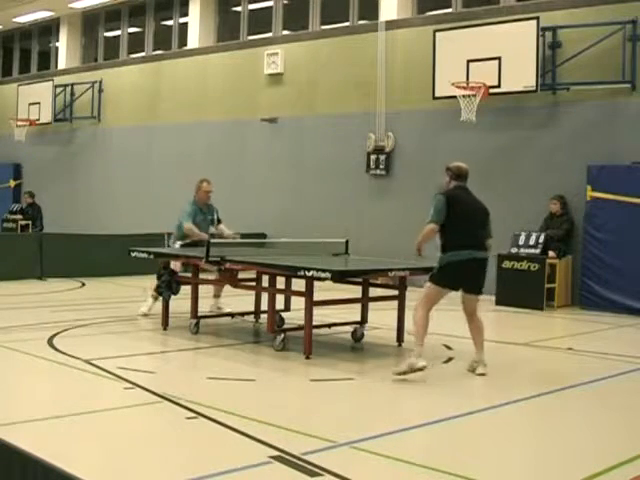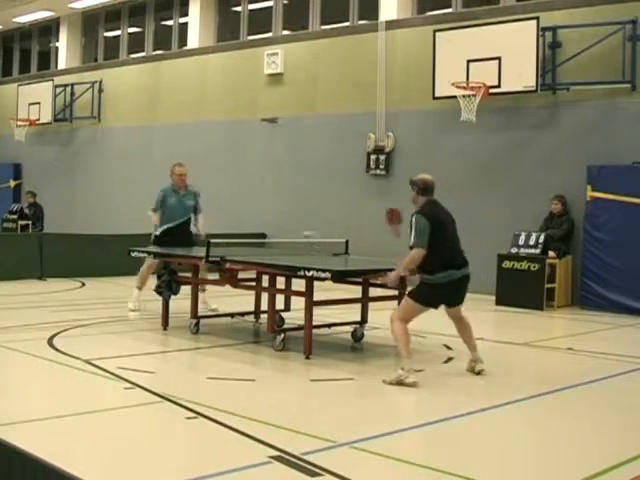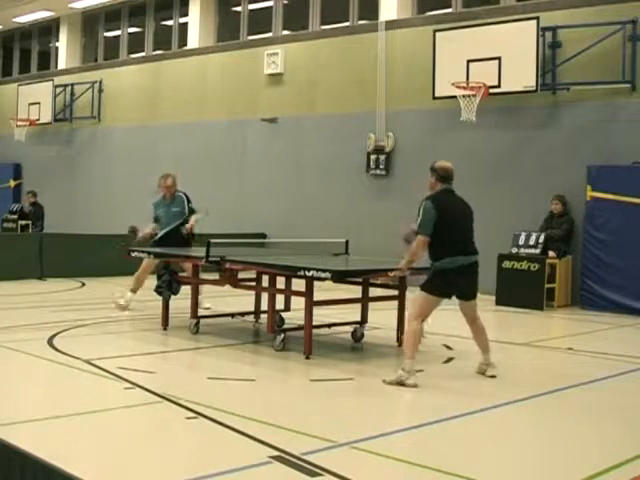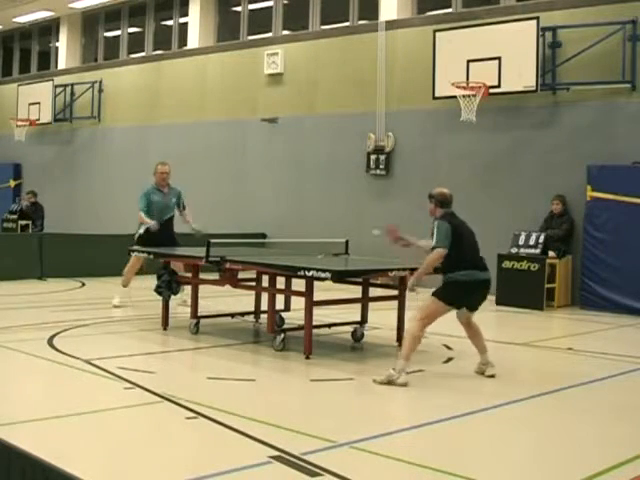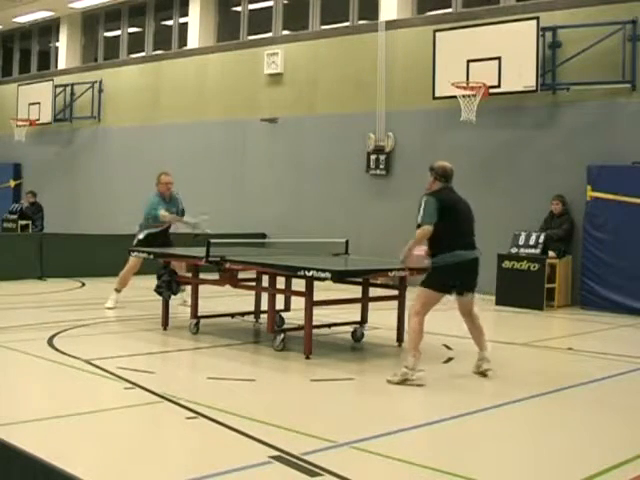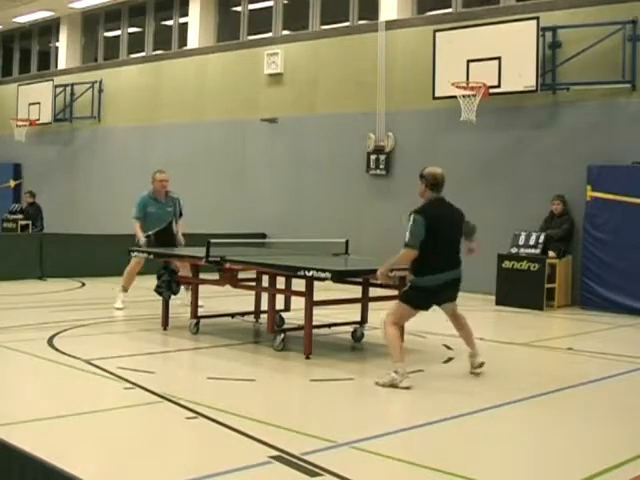
dt=0.5s
person 1, frame 1
left shoulder: (445, 197)
right shoulder: (479, 205)
left elbow: (433, 227)
right elbow: (487, 240)
left wrist: (419, 243)
left hip: (453, 261)
right hip: (479, 260)
left knee: (422, 306)
right knee: (471, 311)
left ankle: (417, 356)
right ankle: (479, 362)
person 1, frame 2
left shoulder: (421, 215)
right shoulder: (444, 213)
left elbow: (419, 252)
left wrist: (397, 272)
left hip: (437, 280)
right hip: (461, 275)
left knee: (398, 318)
right knee: (456, 315)
left ankle: (406, 371)
right ankle: (476, 360)
person 1, frame 3
left shoulder: (431, 202)
right shoulder: (464, 205)
left elbow: (421, 239)
left wrist: (406, 260)
right wrist: (426, 247)
left hip: (445, 270)
right hip: (469, 266)
left knee: (415, 317)
right knee: (472, 316)
left ankle: (407, 371)
right ankle: (487, 363)
person 1, frame 4
left shoulder: (442, 222)
right shoulder: (460, 224)
left elbow: (439, 252)
right elbow: (436, 246)
left wrist: (416, 276)
right wrist: (410, 241)
left hip: (462, 281)
right hip: (483, 282)
left knee: (419, 320)
right knee: (466, 320)
left ankle: (399, 370)
right ankle: (486, 364)
person 1, frame 5
left shoulder: (432, 198)
right shoulder: (462, 201)
left elbow: (426, 229)
left wrist: (408, 249)
left hip: (447, 264)
right hip: (470, 261)
left knee: (416, 312)
right knee: (467, 312)
left ankle: (410, 368)
right ankle: (483, 359)
person 1, frame 6
left shoulder: (420, 214)
right shoulder: (456, 212)
left elbow: (410, 252)
right elbow: (469, 233)
left wrist: (385, 267)
right wrist: (471, 245)
left hip: (425, 283)
right hip: (452, 278)
left knee: (391, 321)
right knee: (454, 314)
left ankle: (399, 373)
right ankle: (475, 356)
person 2, frame 1
left shoulder: (212, 209)
right shoulder: (192, 207)
left elbow: (218, 226)
right elbow: (187, 228)
left wrist: (230, 234)
right wrist: (205, 237)
right hip: (181, 245)
left knee: (223, 270)
left ankle: (216, 304)
right ankle: (150, 303)
person 2, frame 2
left shoulder: (193, 194)
right shoulder: (165, 192)
left elbow: (198, 213)
right elbow: (154, 211)
left wrist: (200, 229)
right wrist: (155, 221)
left hip: (184, 235)
right hip: (164, 234)
left knee: (201, 264)
right knee: (150, 264)
left ankle: (203, 300)
right ankle: (135, 297)
person 2, frame 3
left shoulder: (182, 198)
right shoulder: (158, 204)
left elbow: (194, 216)
right elbow: (156, 225)
left wrist: (190, 224)
right wrist: (144, 233)
left hip: (182, 242)
right hip: (163, 241)
right knee: (145, 267)
right ankle: (127, 299)
person 2, frame 4
left shoulder: (176, 192)
right shoulder: (148, 192)
left elbow: (183, 211)
right elbow: (140, 213)
left wrist: (191, 224)
right wrist: (148, 222)
left hip: (167, 234)
right hip: (148, 233)
left knee: (178, 264)
right knee: (134, 263)
left ankle: (182, 296)
right ankle: (119, 295)
person 2, frame 5
left shoulder: (176, 199)
right shoulder: (155, 200)
left elbow: (181, 216)
right elbow: (164, 216)
right wrist: (175, 218)
left hip: (163, 238)
right hip: (145, 237)
left knee: (180, 265)
right knee: (132, 267)
left ankle: (183, 296)
right ankle: (114, 297)
person 2, frame 6
left shoulder: (174, 199)
right shoulder: (144, 199)
left elbow: (179, 219)
right elbow: (136, 221)
left wrist: (179, 234)
right wrist: (141, 237)
left hip: (168, 238)
right hip: (148, 238)
left knee: (184, 265)
right knee: (135, 264)
left ankle: (190, 296)
right ankle: (121, 297)
